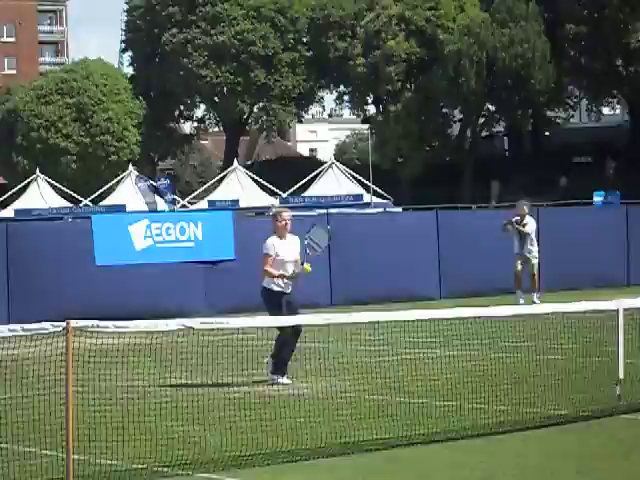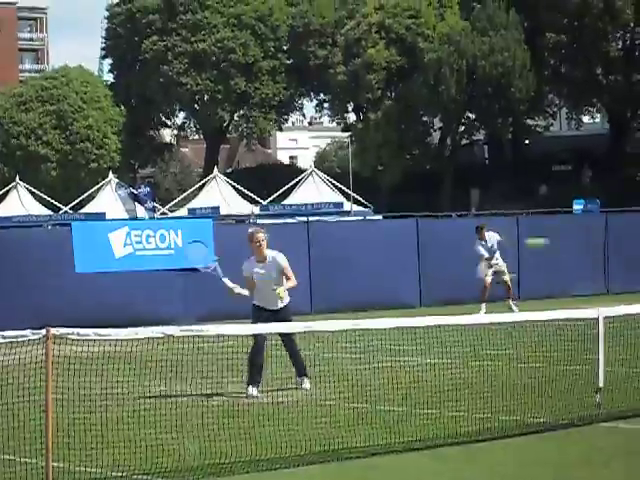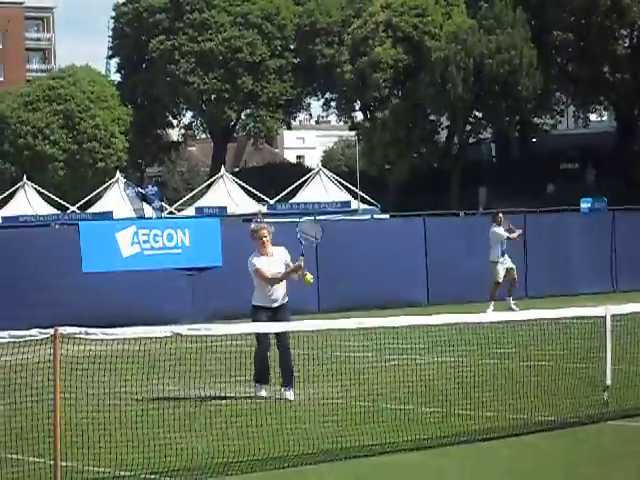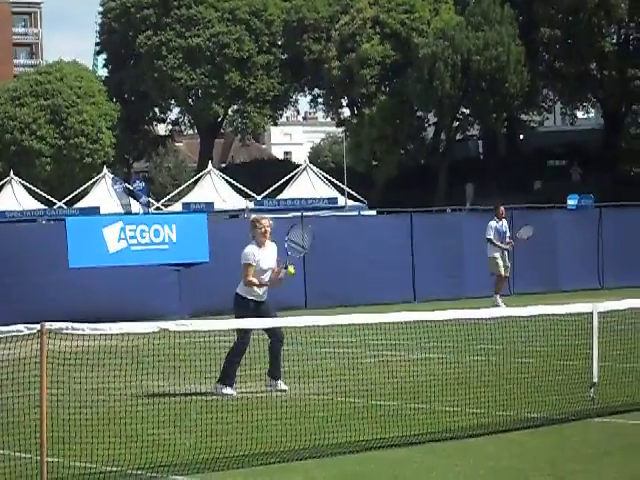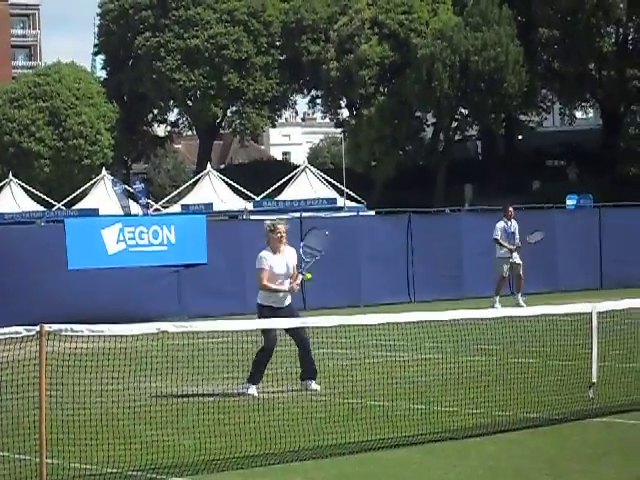
dt=0.5s
person 1, frame 1
left shoulder: (295, 240)
right shoulder: (271, 243)
right elbow: (266, 270)
left wrist: (301, 268)
right wrist: (283, 276)
left hip: (287, 292)
right hip: (272, 292)
left knee: (296, 328)
right knee: (285, 330)
left ankle: (277, 361)
right ankle: (277, 373)
person 1, frame 2
left shoulder: (278, 257)
right shoulder: (248, 265)
left elbow: (293, 281)
right elbow: (251, 291)
left wrist: (283, 288)
left hip: (281, 308)
right hip: (261, 309)
left knee: (290, 343)
right knee: (258, 343)
left ankle: (302, 376)
right ankle: (253, 385)
person 1, frame 3
left shoulder: (282, 251)
right shoulder: (254, 261)
left elbow: (292, 274)
right elbow: (270, 280)
left wrist: (300, 271)
right wrist: (291, 271)
left hip: (281, 306)
right hip: (261, 308)
left knee: (284, 344)
right knee: (263, 345)
left ankle: (287, 387)
right ankle: (260, 383)
person 1, frame 4
left shoulder: (272, 247)
right shoulder: (250, 251)
right elbow: (247, 280)
left wrist: (280, 272)
right wrist: (267, 283)
left hip: (261, 301)
right hip: (245, 300)
left knee: (277, 336)
right knee: (243, 341)
left ankle: (274, 379)
right ankle: (224, 384)
person 1, frame 5
left shoulder: (290, 252)
right shoulder: (264, 257)
right elbow: (263, 285)
left wrist: (297, 278)
right wrist: (285, 289)
left hip: (286, 306)
right hip: (268, 308)
left knee: (303, 341)
right knee: (270, 343)
left ankle: (308, 379)
right ankle: (251, 383)
